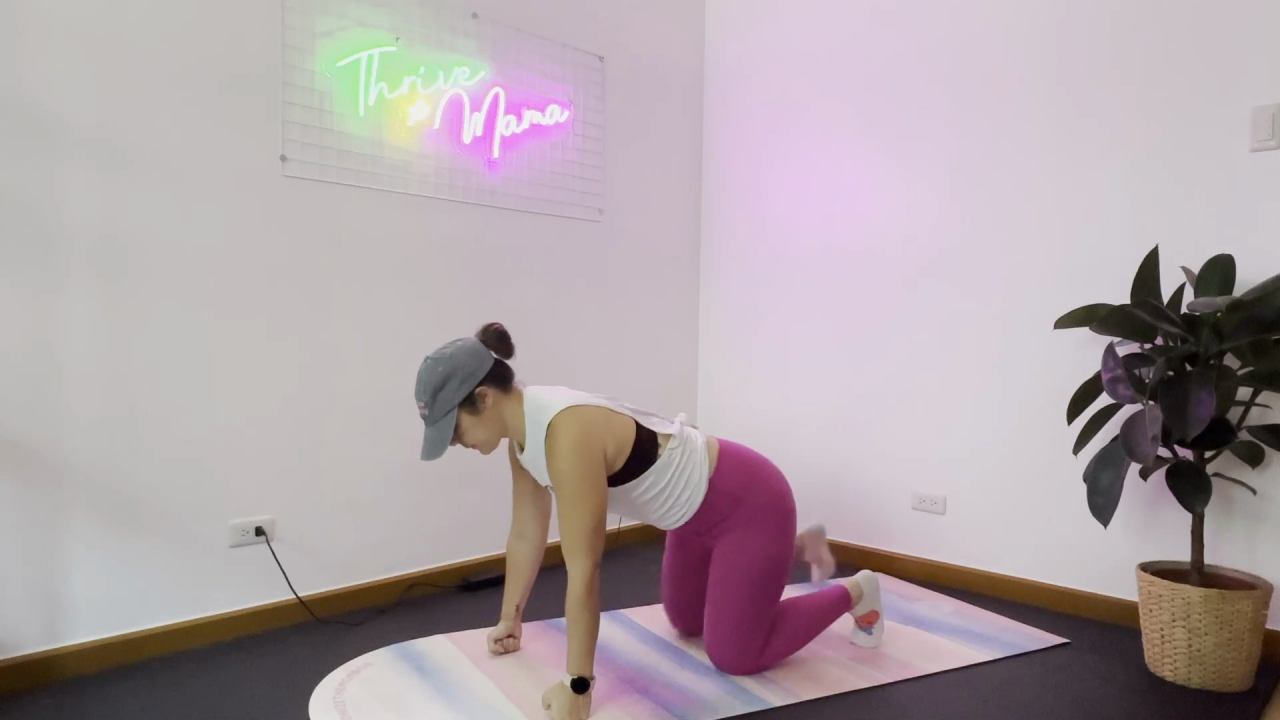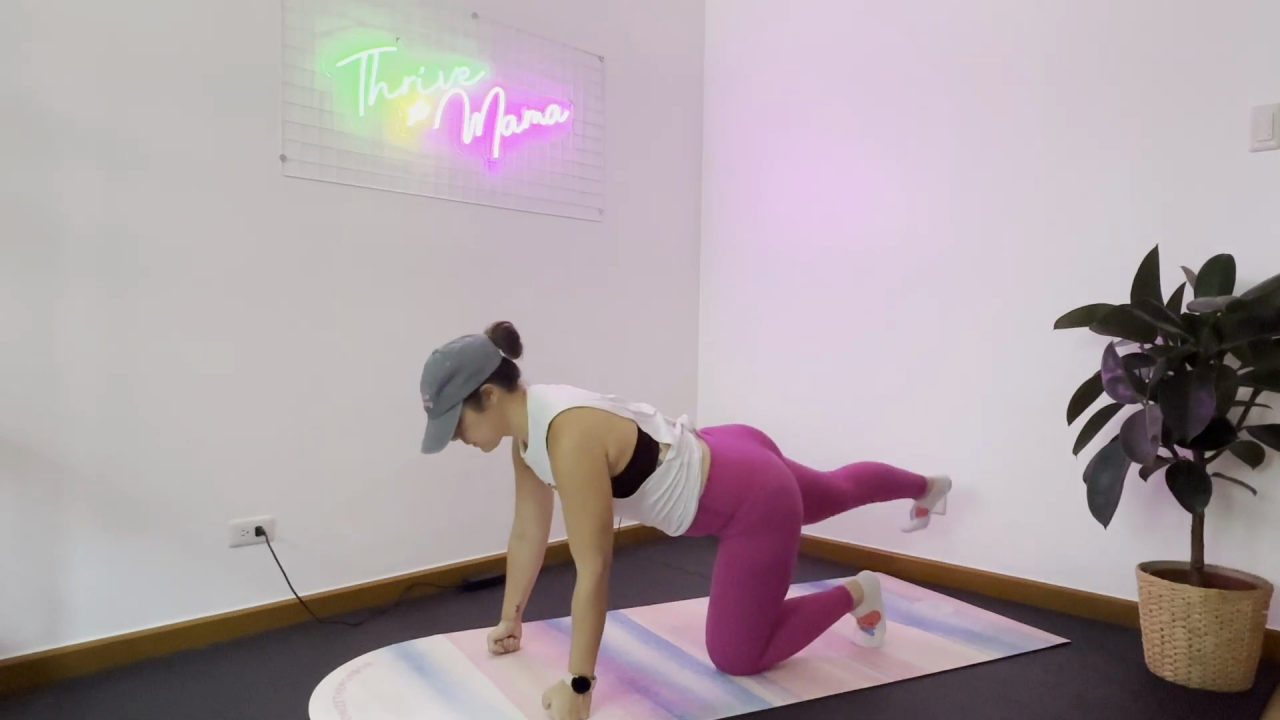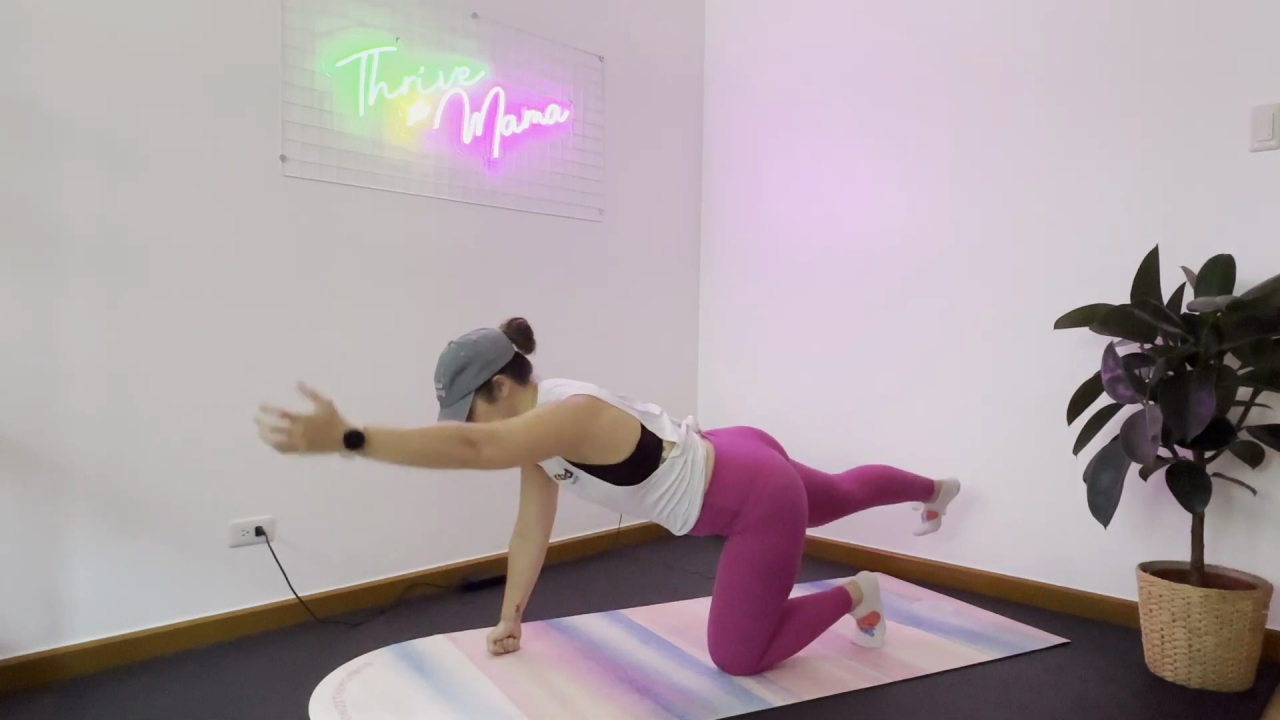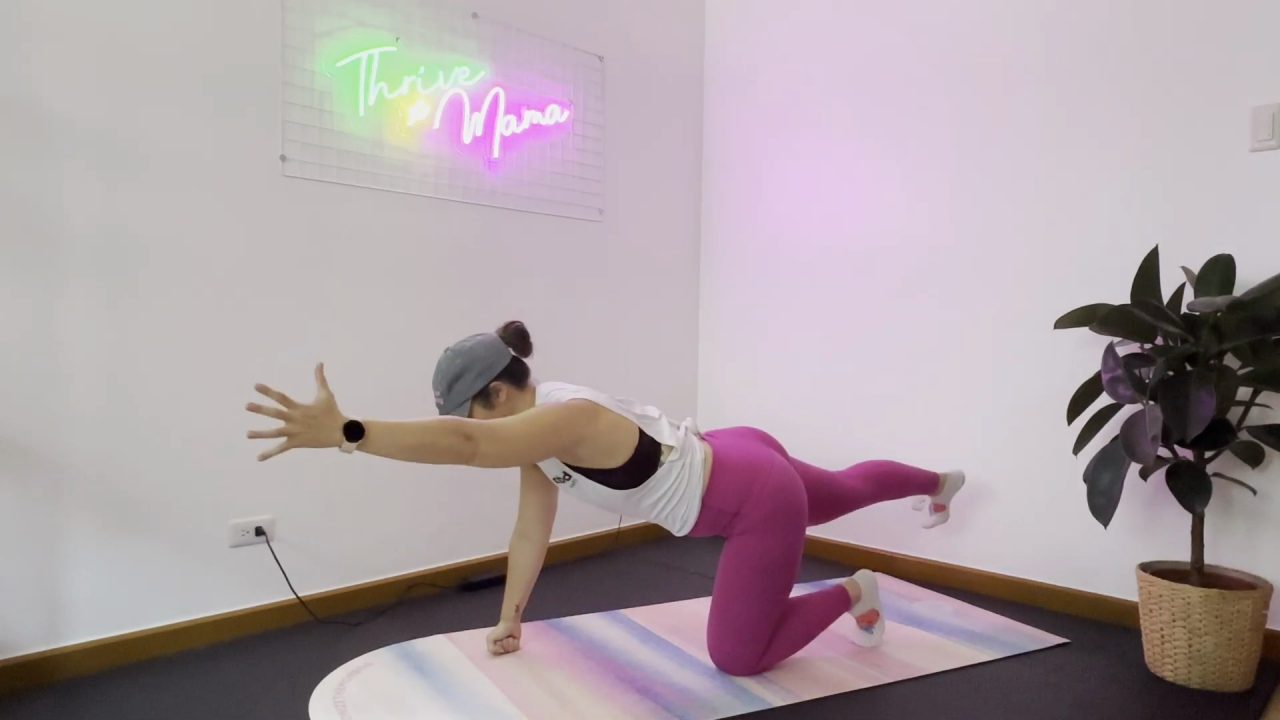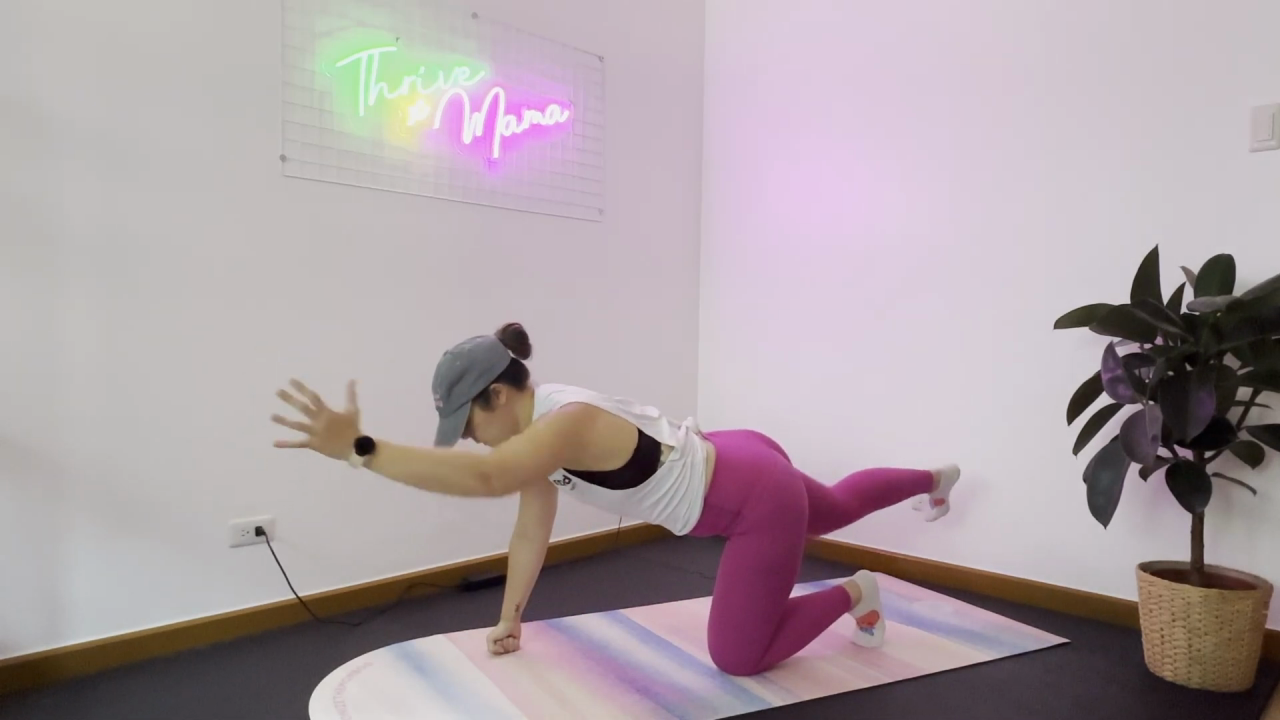
dt=0.7s
person 1, frame 1
left shoulder: (567, 435)
right shoulder: (522, 429)
left elbow: (584, 568)
right elbow: (526, 533)
right wrist: (509, 619)
left hip: (748, 500)
right hip: (702, 500)
left knee: (733, 656)
right knee: (686, 621)
left ankle: (852, 593)
right ankle: (800, 546)
person 1, frame 2
left shoulder: (568, 437)
right shoulder: (527, 428)
left elbow: (593, 569)
right elbow: (527, 533)
right wrist: (510, 618)
left hip: (754, 500)
right hip: (727, 458)
left knee: (735, 656)
right knee: (834, 492)
left ankle: (855, 594)
right ankle: (927, 488)
person 1, frame 3
left shoulder: (569, 417)
right shoulder: (540, 423)
left elbow: (470, 450)
right elbow: (531, 531)
left wrist: (346, 438)
right wrist: (510, 619)
left hip: (760, 499)
right hip: (731, 461)
left knee: (737, 656)
right knee: (839, 496)
left ankle: (853, 595)
right ankle: (933, 491)
person 1, frame 4
left shoulder: (565, 421)
right shoulder: (541, 425)
left elbow: (466, 446)
right elbow: (531, 530)
left wrist: (343, 432)
right wrist: (510, 617)
left hip: (758, 499)
right hip: (731, 461)
left knee: (736, 657)
right knee: (842, 491)
left ankle: (852, 592)
right ankle: (938, 482)
person 1, frame 5
left shoulder: (566, 423)
right shoulder: (537, 424)
left elbow: (483, 477)
right elbow: (530, 533)
left wrist: (359, 446)
right wrist: (510, 619)
left hip: (759, 501)
right hip: (731, 461)
left knee: (737, 656)
right knee: (837, 508)
left ankle: (854, 593)
right ankle: (933, 480)
